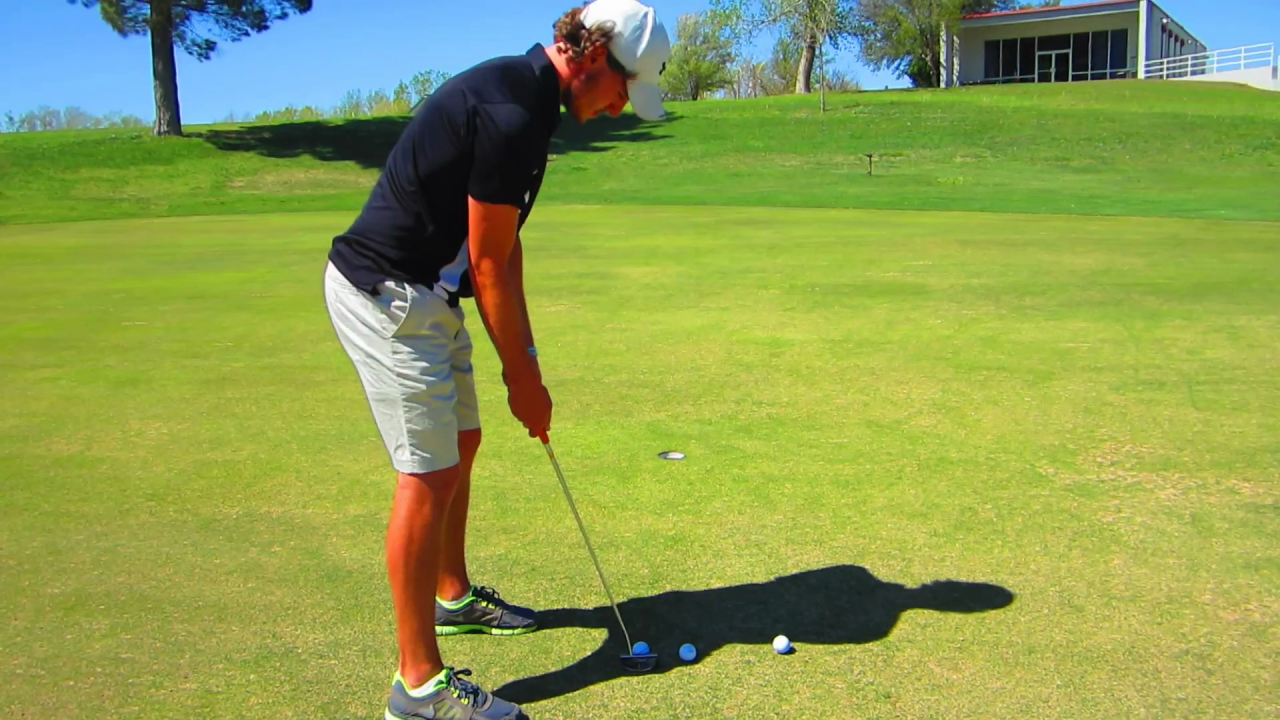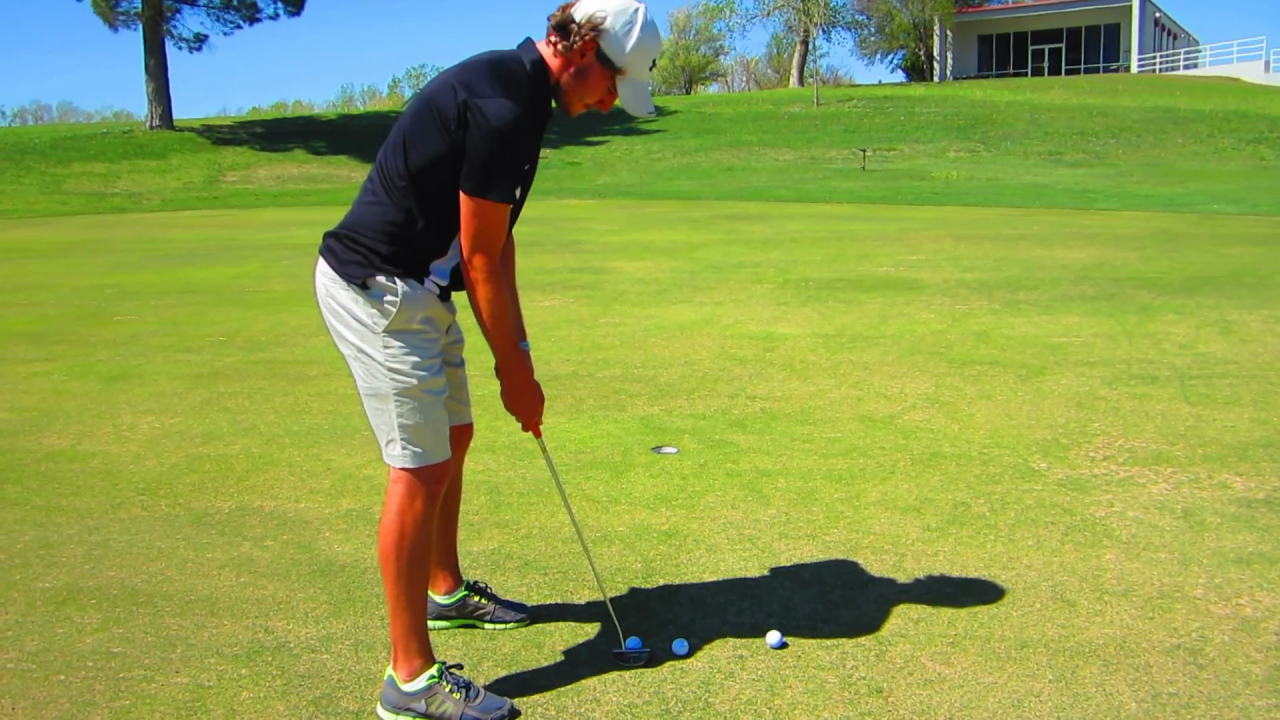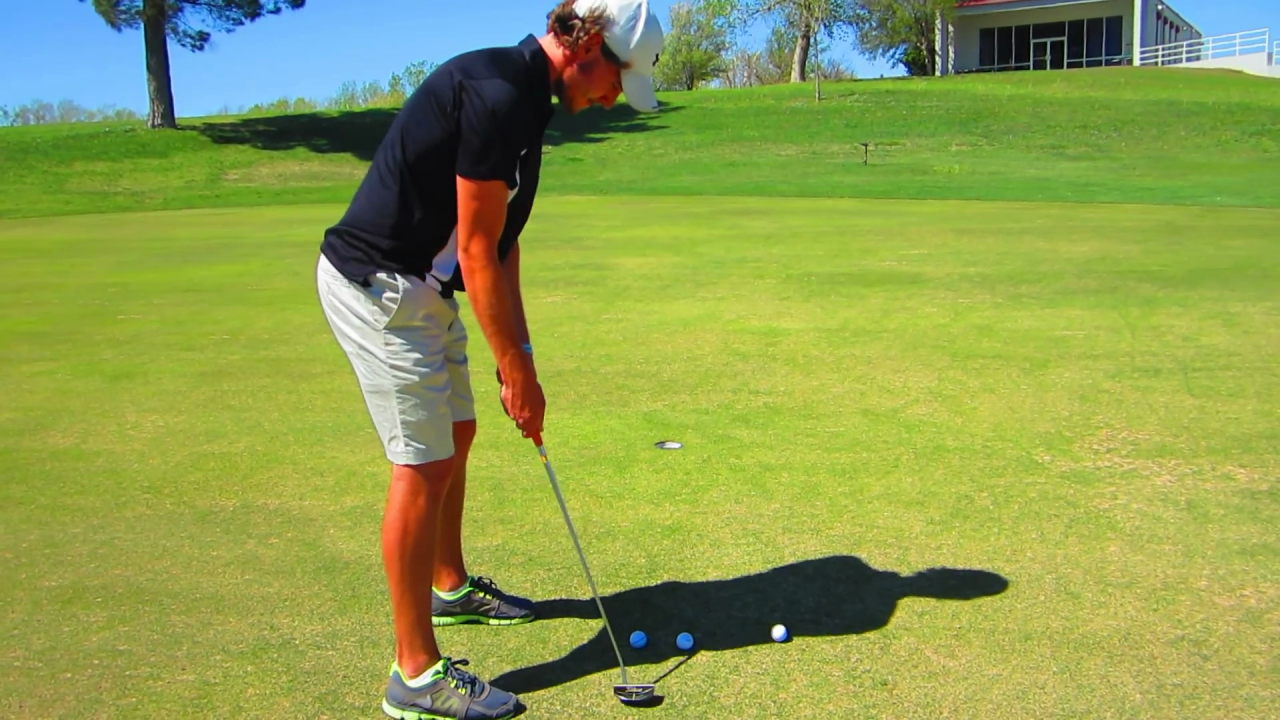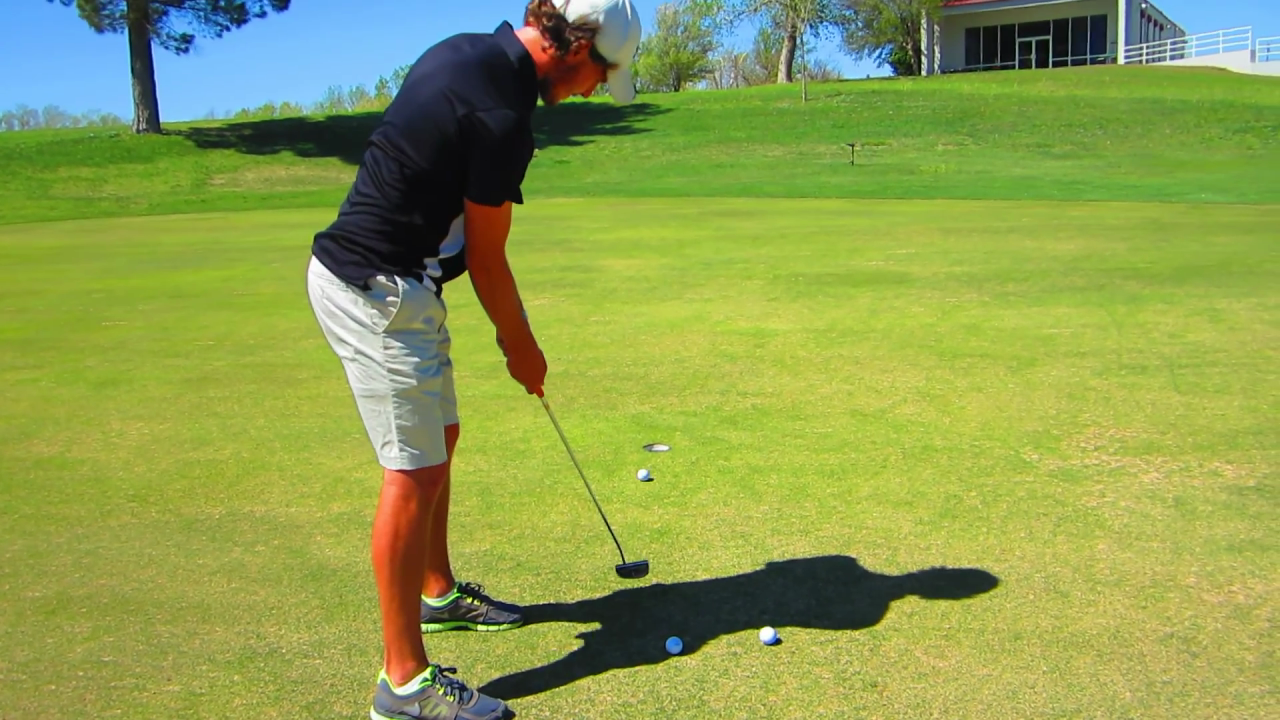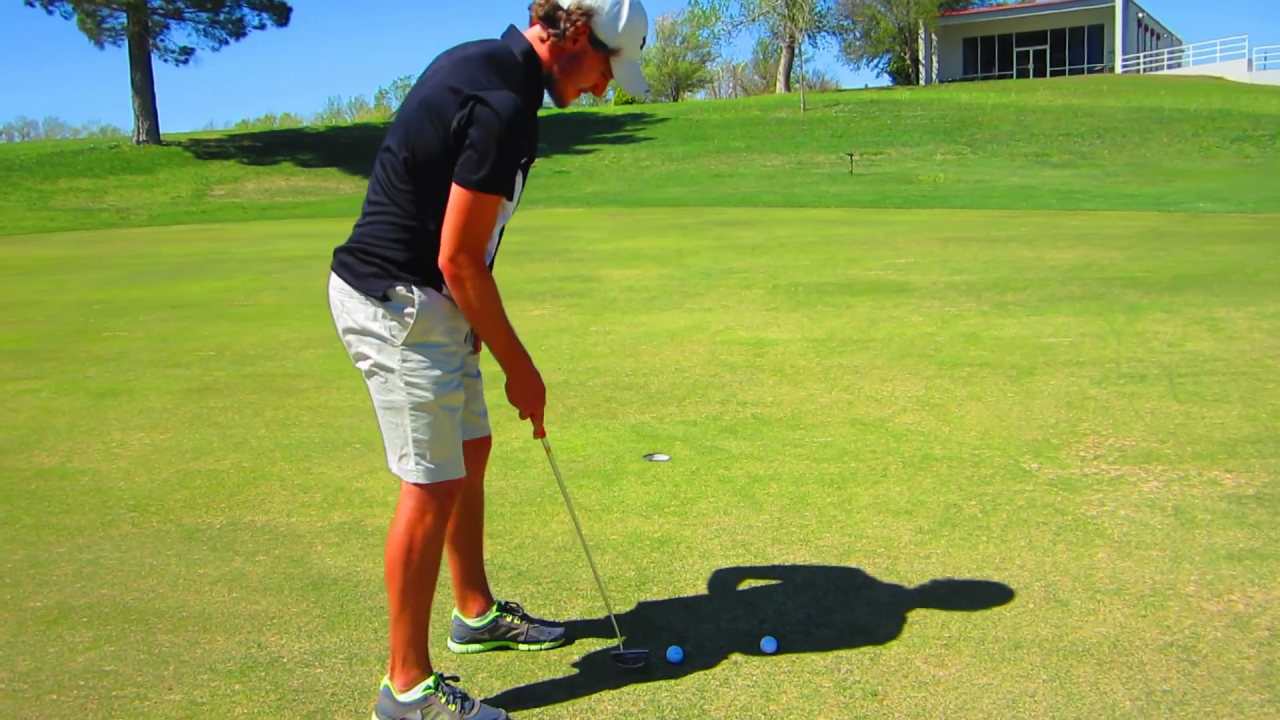
dt=1s
person 1, frame 1
left shoulder: (522, 94)
right shoulder: (511, 114)
left elbow: (501, 249)
right elbow: (490, 265)
left wrist: (526, 357)
right wrist: (523, 377)
left hip: (423, 290)
right hip: (389, 293)
left knee: (459, 446)
right knee: (429, 474)
left ankle: (452, 595)
person 1, frame 2
left shoulder: (515, 88)
right shoulder: (501, 108)
left elbow: (495, 244)
right elbow: (482, 261)
left wrist: (518, 351)
right wrist: (515, 371)
left hip: (416, 284)
right hip: (378, 287)
left knee: (452, 439)
right knee: (420, 467)
left ankle: (445, 590)
person 1, frame 3
left shoulder: (525, 98)
right shoulder: (496, 94)
left elbow: (502, 246)
right elbow: (477, 250)
left wrist: (521, 357)
right wrist: (517, 373)
left hip: (421, 284)
right hip: (378, 284)
left knee: (455, 436)
right knee: (423, 465)
left ankle: (452, 587)
person 1, frame 4
right shoulder: (500, 115)
right elbow: (486, 258)
left wrist: (514, 328)
right wrist: (522, 349)
left hip: (391, 279)
right hip: (377, 290)
left knee: (439, 439)
right knee: (415, 470)
left ankle: (439, 593)
person 1, frame 5
left shoulder: (479, 62)
right shoulder: (504, 106)
right elbow: (460, 261)
left wrist: (469, 324)
right wrist: (518, 366)
left hip: (420, 293)
right hip: (398, 302)
left knee: (468, 455)
right knee: (432, 486)
left ankle: (477, 612)
